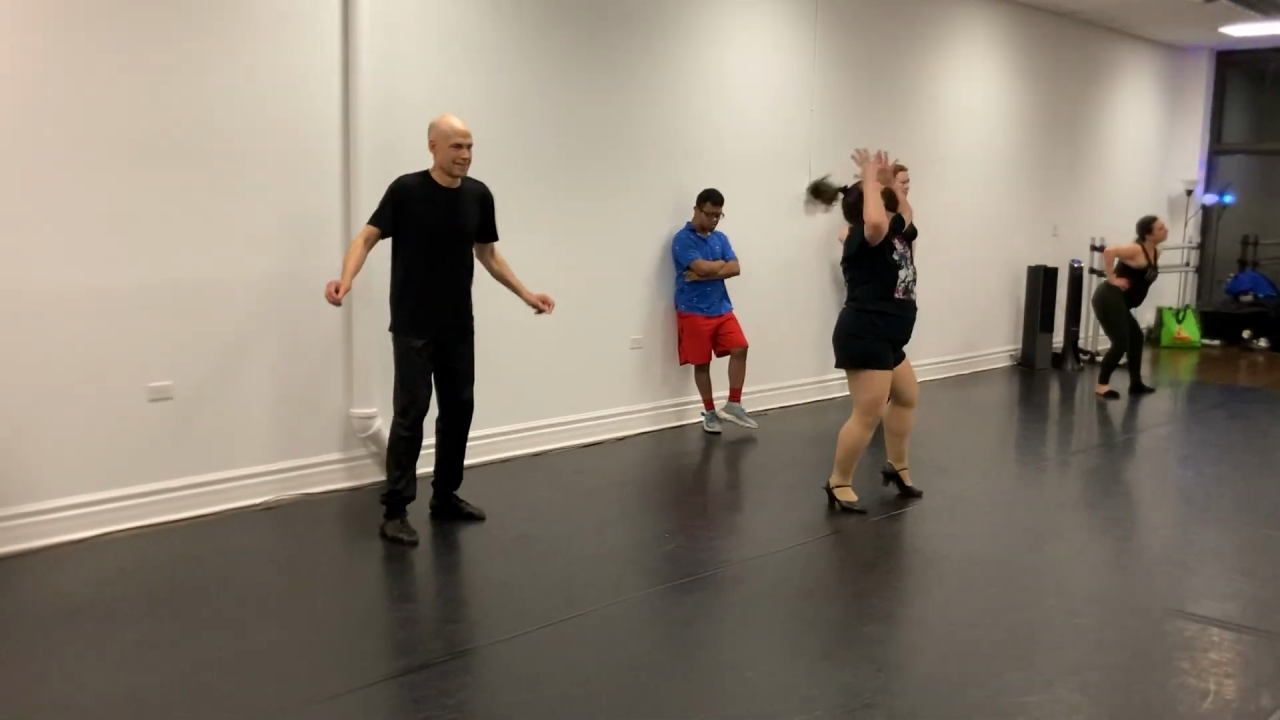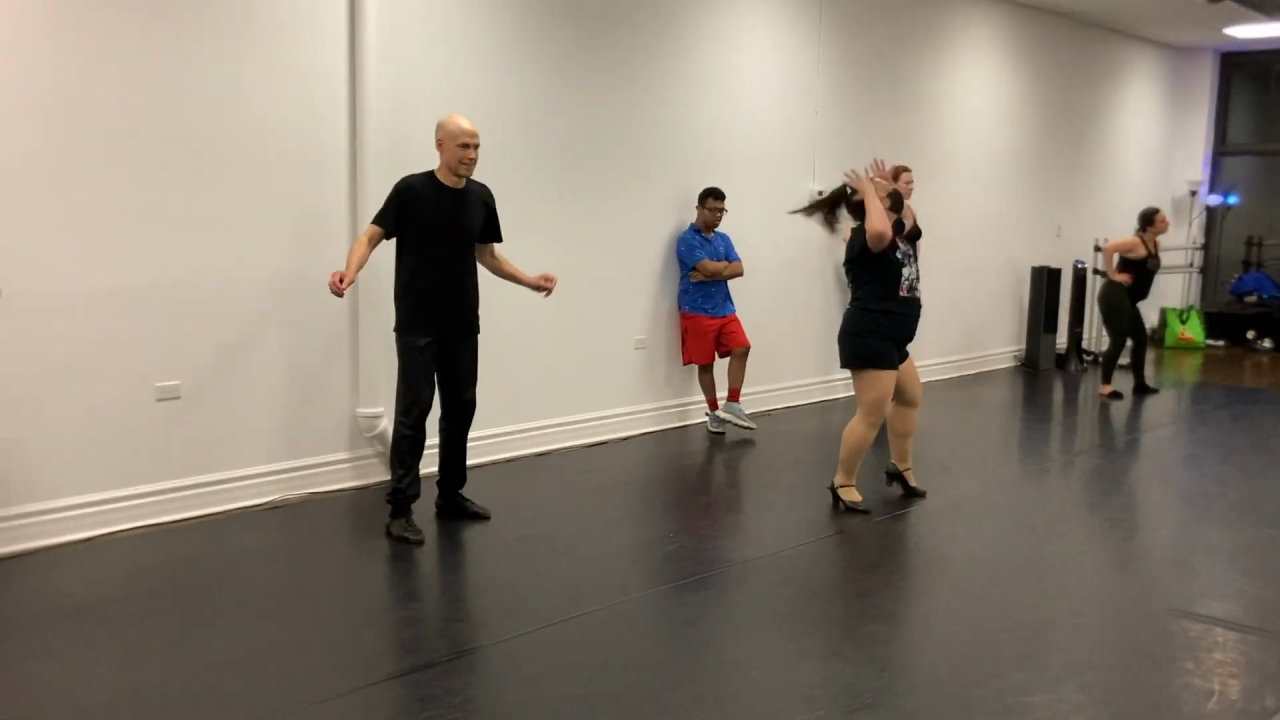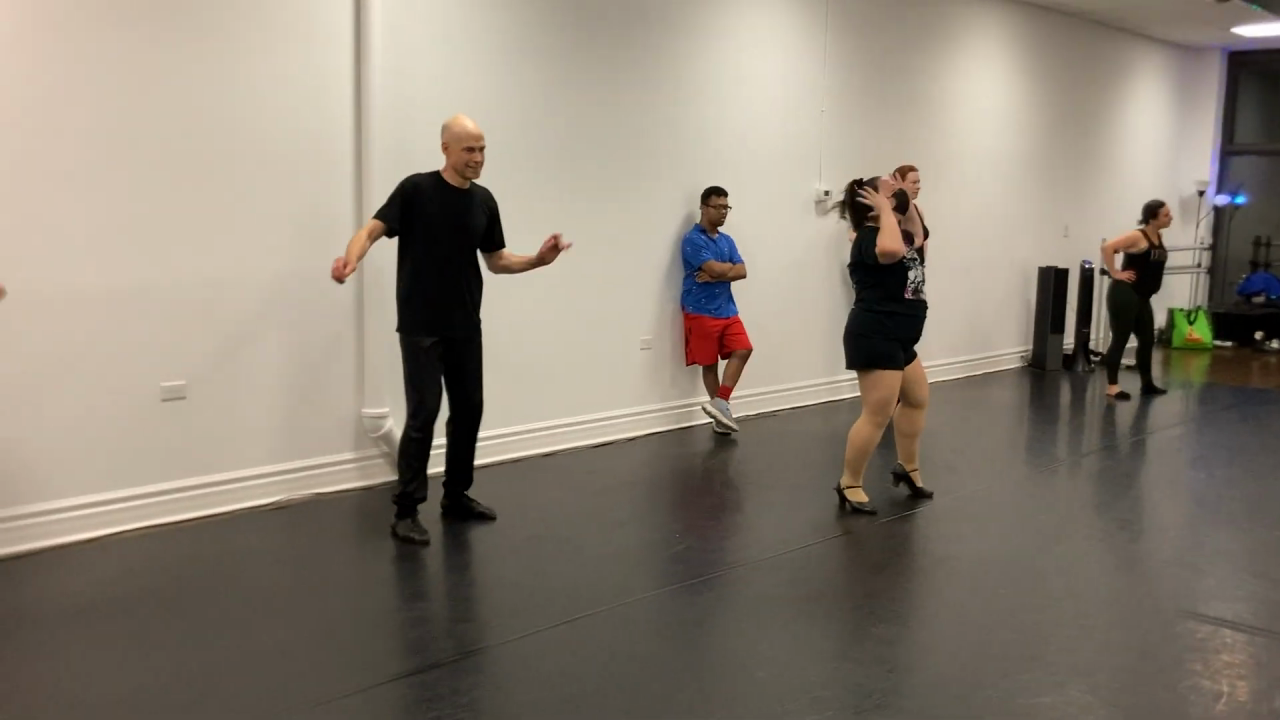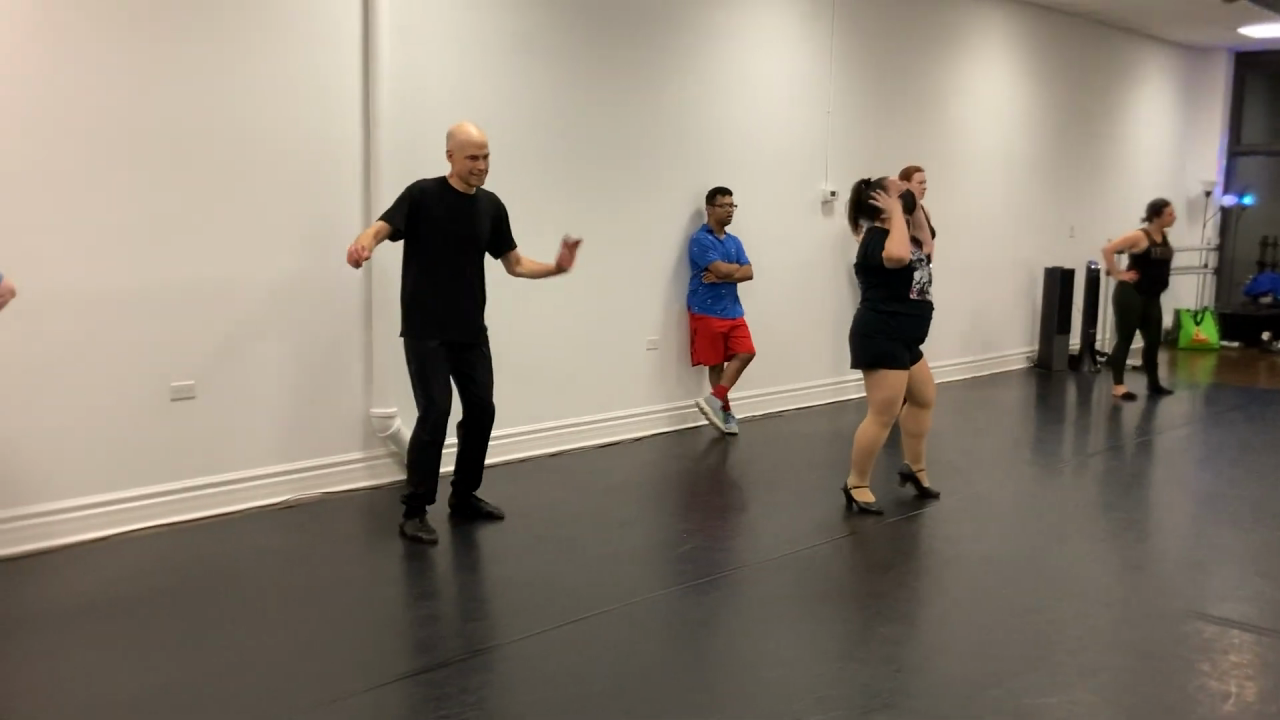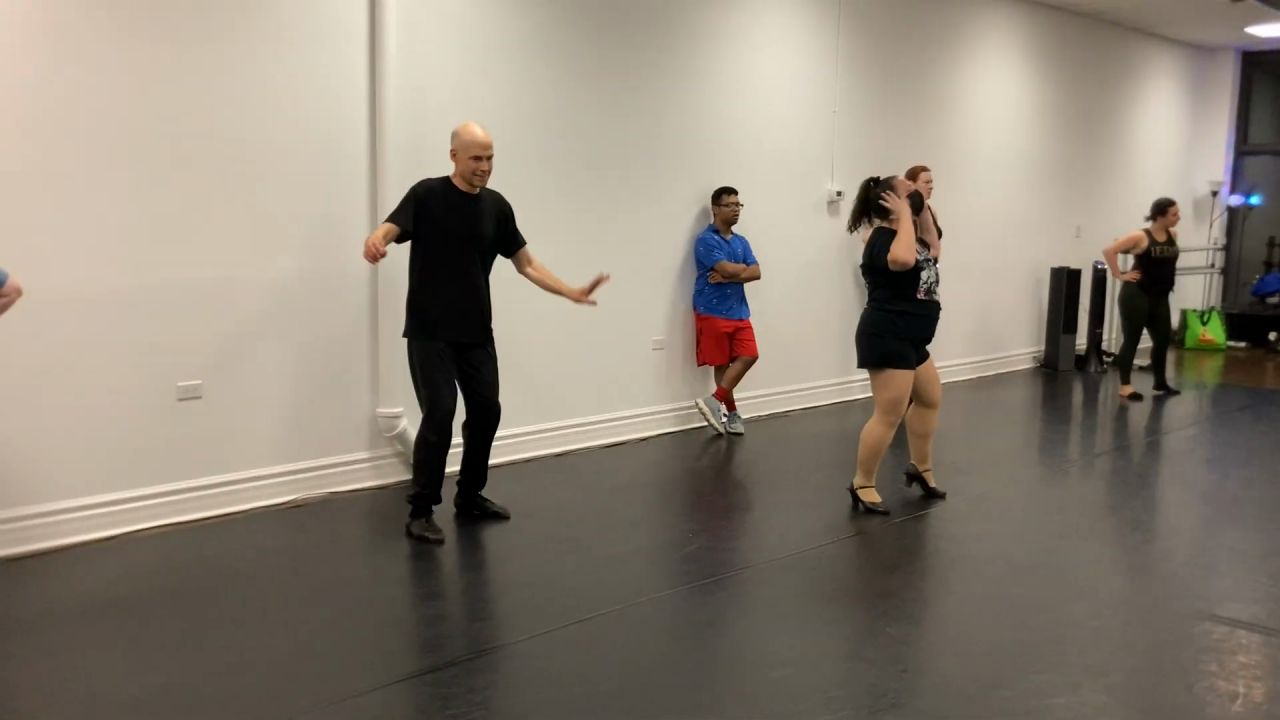
dt=0.1s
person 1, frame 1
left shoulder: (479, 196)
right shoulder: (406, 190)
left elbow: (488, 254)
right elbow: (367, 238)
left wrist: (526, 294)
right wrist: (346, 279)
left hip: (458, 326)
right hip: (413, 327)
left knee: (459, 408)
right knee: (411, 411)
left ankle: (445, 496)
right ankle: (394, 511)
person 1, frame 2
left shoulder: (482, 196)
right shoulder: (411, 191)
left elbow: (490, 255)
right elbow: (371, 237)
left wrist: (528, 280)
right wrist: (349, 271)
left hip: (462, 325)
right hip: (417, 326)
left knee: (461, 408)
right knee: (414, 410)
left ankle: (450, 495)
right ankle: (400, 510)
person 1, frame 3
left shoulder: (484, 201)
right shoulder: (416, 189)
left elbow: (496, 261)
right elbow: (372, 230)
left wrist: (538, 260)
right wrist: (351, 258)
left hip: (465, 327)
right hip: (421, 327)
left knee: (468, 410)
right knee: (423, 413)
left ankle: (456, 496)
right ankle: (406, 511)
person 1, frame 4
left shoulder: (490, 206)
right shoulder: (421, 194)
left elbow: (514, 264)
right elbow: (379, 229)
left wrist: (556, 268)
right wrist: (360, 246)
left hip: (470, 330)
right hip: (425, 331)
left knee: (480, 413)
right knee: (433, 415)
left ankle: (463, 495)
right ankle: (414, 511)
person 1, frame 5
left shoulder: (496, 206)
right shoulder: (427, 193)
left elbow: (526, 263)
right elbow: (385, 233)
left wrist: (570, 292)
right wrist: (375, 245)
left hip: (477, 332)
right hip: (430, 332)
left knee: (485, 412)
right knee: (439, 416)
left ankle: (469, 496)
right ankle: (420, 511)
person 2, frame 1
left shoulder: (892, 234)
right shoulder: (866, 238)
left elbow: (904, 216)
right elbow: (878, 221)
left wrist: (894, 183)
right wrist: (871, 180)
left hip: (885, 340)
right hip: (864, 338)
left knee: (907, 397)
right knee: (868, 415)
left ankle: (897, 468)
right ankle: (838, 483)
person 2, frame 2
left shoulder: (894, 233)
right shoulder: (865, 237)
left elbow: (900, 222)
right elbow: (880, 231)
left wrist: (885, 188)
right wrist: (871, 195)
left hip: (890, 339)
right hip: (868, 338)
left knee: (910, 399)
right knee: (871, 415)
left ankle: (901, 468)
right ankle: (843, 483)
person 2, frame 3
left shoulder: (894, 234)
right shoulder: (872, 239)
left elbow: (913, 239)
right elbow: (893, 247)
left wrist: (899, 205)
right wrist: (885, 208)
left hip: (897, 340)
right hip: (878, 341)
left knee: (917, 403)
right knee: (878, 416)
left ankle: (907, 469)
right ankle: (850, 485)
person 2, frame 4
left shoulder: (897, 235)
right shoulder: (877, 239)
left elbow: (922, 251)
right elbow: (900, 255)
left wrist: (916, 213)
right wrist: (898, 214)
left hip: (903, 339)
right hip: (881, 338)
left knee: (924, 399)
right knee: (883, 415)
left ankle: (914, 468)
right ankle: (856, 484)
person 2, frame 5
left shoulder: (903, 236)
right shoulder: (883, 239)
left elbow: (930, 253)
right elbow: (905, 259)
left wrist: (924, 215)
right wrist: (905, 215)
left hip: (910, 340)
right hip: (888, 338)
left knee: (930, 399)
right knee: (889, 415)
left ankle: (920, 469)
right ankle: (862, 484)
person 3, frame 1
left shoulder: (720, 238)
right shoulder: (683, 239)
left elbow: (735, 269)
right elbow: (702, 267)
left wrist: (706, 274)
right wrist: (720, 263)
left hip: (722, 308)
right hip: (694, 311)
left knee: (740, 348)
right knee: (702, 363)
left ankle: (733, 405)
right ankle: (710, 413)
person 3, frame 2
left shoulder: (724, 239)
right shoulder: (687, 239)
left elbow: (738, 270)
right elbow: (709, 268)
left wrist: (712, 274)
right wrist: (725, 265)
left hip: (725, 308)
right hip: (697, 311)
left knee: (741, 349)
right knee: (705, 363)
left ankle: (733, 406)
right ankle: (715, 413)
person 3, frame 3
left shoulder: (727, 241)
right shoulder: (692, 240)
left elbow: (741, 272)
right elbow: (715, 269)
left wrist: (715, 275)
right wrist: (728, 267)
left hip: (727, 309)
right hip: (701, 312)
left knee: (742, 350)
right knee: (709, 363)
left ankle: (720, 403)
right ankle: (718, 410)
person 3, frame 4
left shoulder: (735, 242)
right shoulder: (700, 240)
left elbow: (748, 273)
right elbow: (722, 269)
left wrist: (722, 277)
right wrist: (736, 267)
left hip: (733, 310)
right hip: (706, 312)
left knee: (745, 353)
right knee: (716, 364)
left ankle: (714, 400)
right ankle: (725, 413)
person 3, frame 5
left shoulder: (742, 242)
right shoulder: (706, 240)
left elbow: (756, 273)
right elbow: (728, 269)
left wrist: (729, 277)
right wrist: (742, 267)
left hip: (739, 311)
right hip: (712, 312)
left knee: (748, 356)
right knee: (721, 363)
left ankle: (714, 401)
right ankle: (731, 412)
person 4, frame 1
left shoulder: (1154, 252)
right shoulder: (1137, 250)
right elbow: (1109, 251)
right wrist: (1111, 279)
left hip: (1120, 303)
right hip: (1110, 299)
left knee: (1137, 338)
right knee: (1121, 344)
left ankle: (1136, 383)
right ankle: (1102, 385)
person 4, frame 2
left shoulder: (1155, 244)
right shoulder: (1135, 242)
right elbow: (1108, 248)
right wrist: (1112, 274)
left hip: (1129, 299)
right hip: (1115, 296)
left knee: (1140, 339)
right knee: (1119, 341)
left ankle: (1139, 384)
right ankle: (1105, 386)
person 4, frame 3
left shoulder: (1158, 237)
right shoulder: (1137, 236)
right elbow: (1107, 247)
right wrist: (1115, 273)
left hip: (1142, 298)
right hip: (1124, 294)
left knee: (1147, 339)
right knee: (1120, 339)
left ankle: (1147, 384)
right ankle: (1112, 386)
person 4, frame 4
left shoulder: (1165, 236)
right shoulder: (1138, 236)
right elbow: (1107, 250)
left wrist: (1161, 279)
right wrist: (1117, 274)
left hip: (1152, 297)
right hip: (1130, 294)
left knee: (1154, 340)
right knee: (1125, 339)
left ankle: (1153, 383)
right ankle: (1118, 386)
person 4, frame 5
left shoulder: (1172, 236)
right shoulder: (1140, 237)
right elbow: (1109, 251)
left wrist: (1168, 280)
right wrist: (1120, 275)
left hip: (1160, 297)
right hip: (1136, 294)
left knee: (1163, 339)
right knee: (1132, 340)
left ankle: (1160, 382)
right ankle: (1125, 386)
